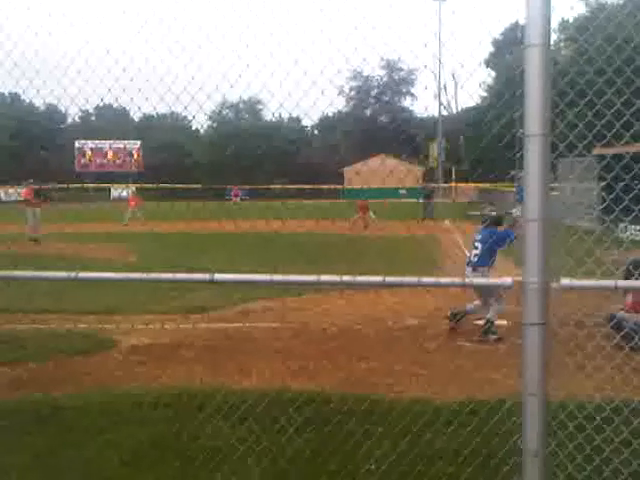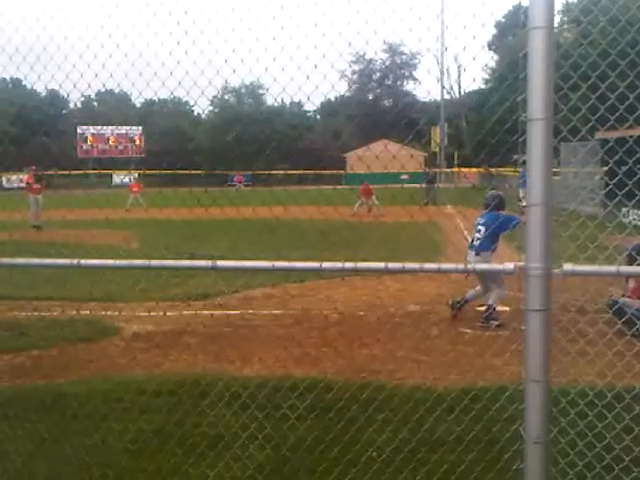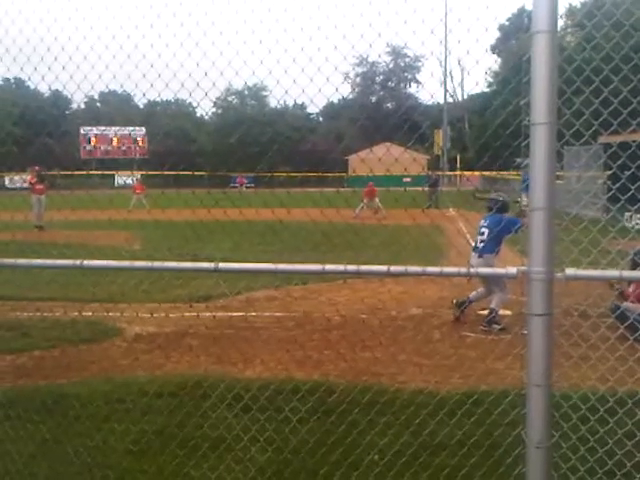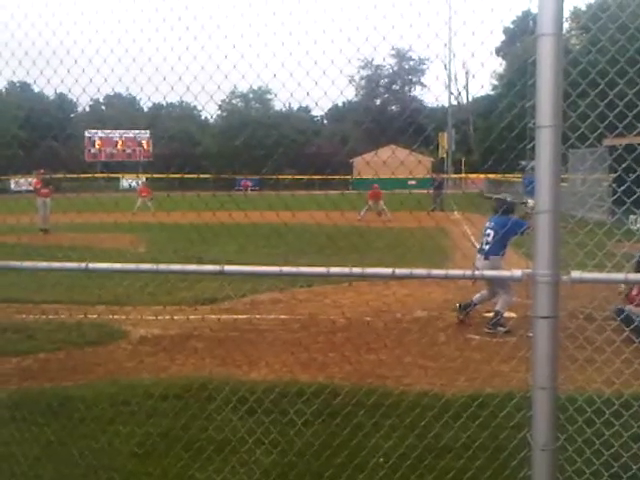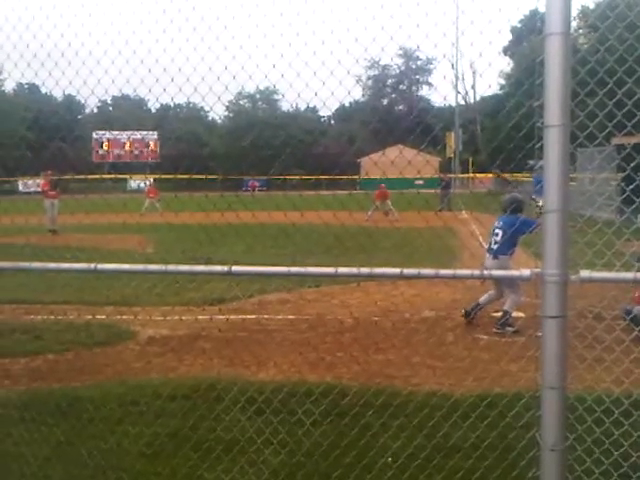
dt=0.4s
person 1, frame 1
left shoulder: (482, 232)
right shoulder: (494, 233)
left elbow: (504, 233)
right elbow: (517, 234)
left wrist: (514, 222)
left hip: (471, 271)
right hip: (479, 273)
left knee: (485, 301)
right knee: (498, 300)
left ankle: (456, 315)
right ankle: (486, 331)
person 1, frame 2
left shoulder: (483, 216)
right shoulder: (497, 217)
left elbow: (507, 220)
right elbow: (521, 220)
left hip: (472, 256)
right hip: (481, 258)
left knee: (486, 286)
right knee: (498, 286)
left ankle: (457, 304)
right ankle: (487, 317)
person 1, frame 3
left shoulder: (486, 219)
right shoulder: (501, 220)
left elbow: (509, 222)
right elbow: (524, 222)
left hip: (475, 258)
right hip: (485, 260)
left knee: (489, 288)
right knee: (501, 290)
left ankle: (461, 305)
right ankle: (489, 321)
person 1, frame 4
left shoulder: (492, 220)
right shoulder: (507, 222)
right elbow: (531, 224)
left wrist: (526, 213)
right wrist: (531, 212)
left hip: (481, 260)
right hip: (491, 262)
left knee: (492, 290)
right knee: (506, 292)
left ankle: (464, 308)
right ankle: (494, 324)
person 1, frame 5
left shoulder: (501, 219)
right shoulder: (517, 221)
left elbow: (526, 224)
right elbow: (539, 223)
left hip: (490, 259)
right hip: (500, 261)
left knee: (498, 291)
right knee: (514, 292)
left ankle: (470, 312)
right ankle: (501, 324)
